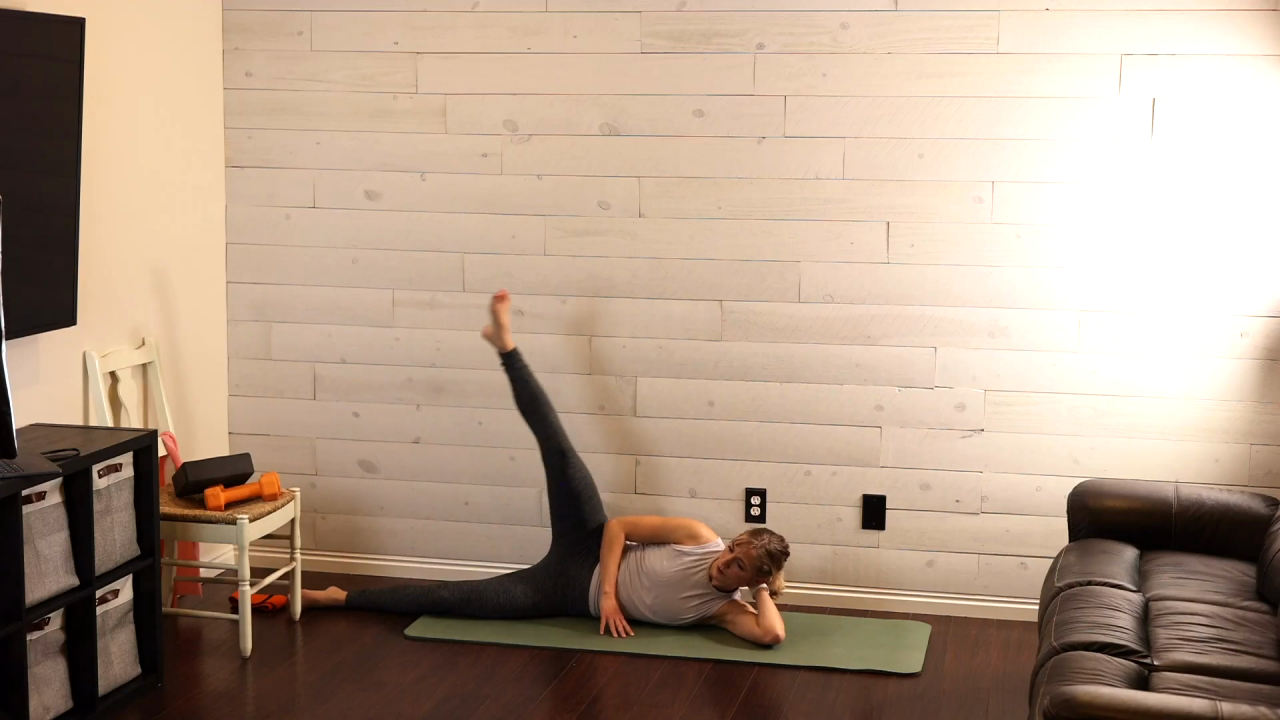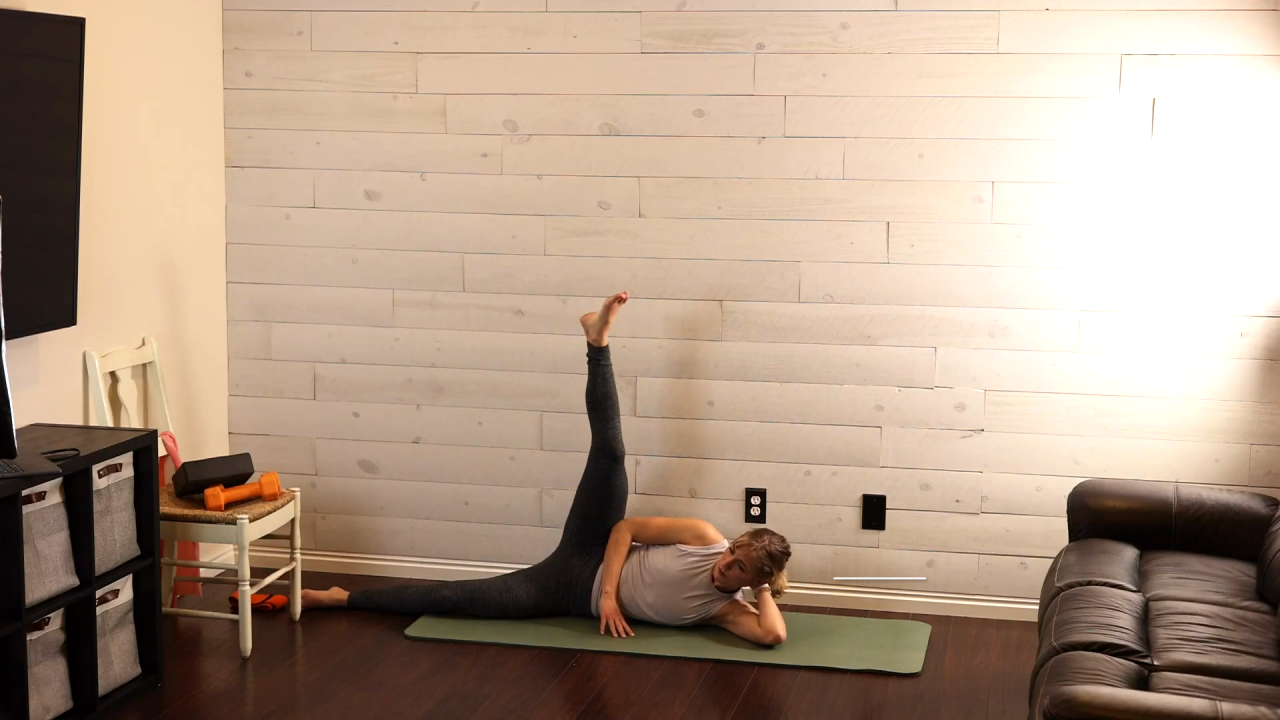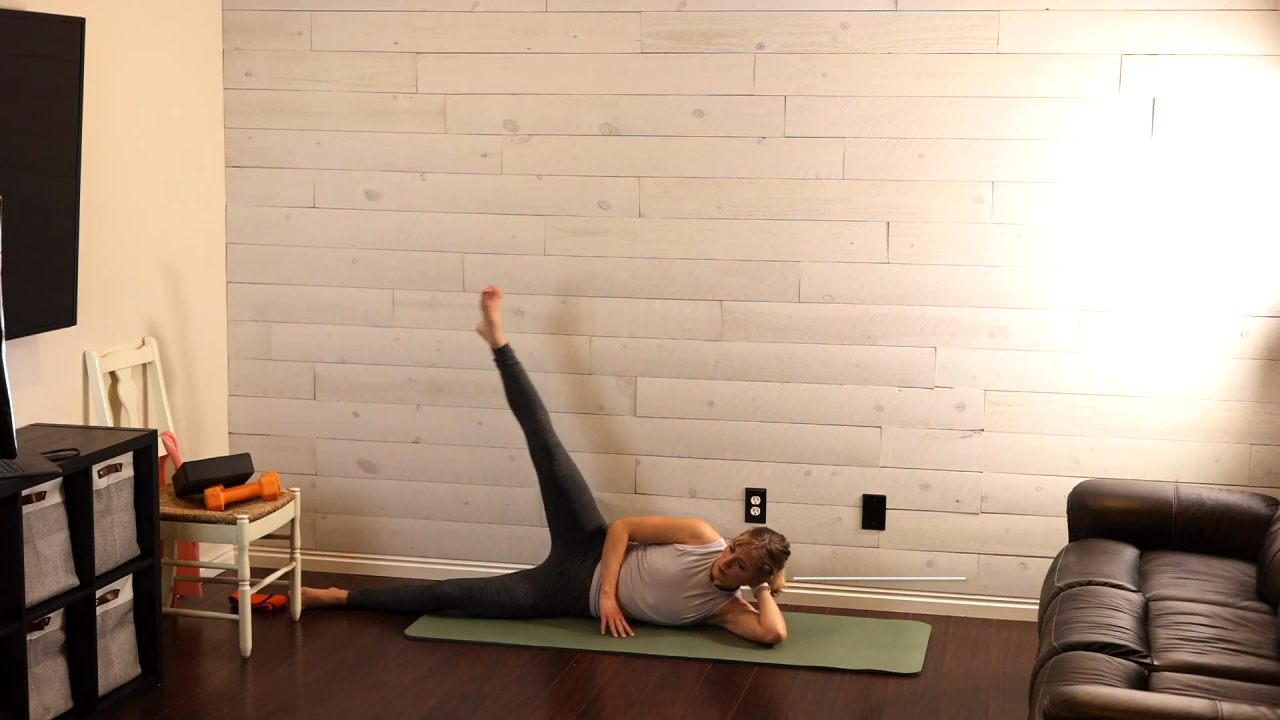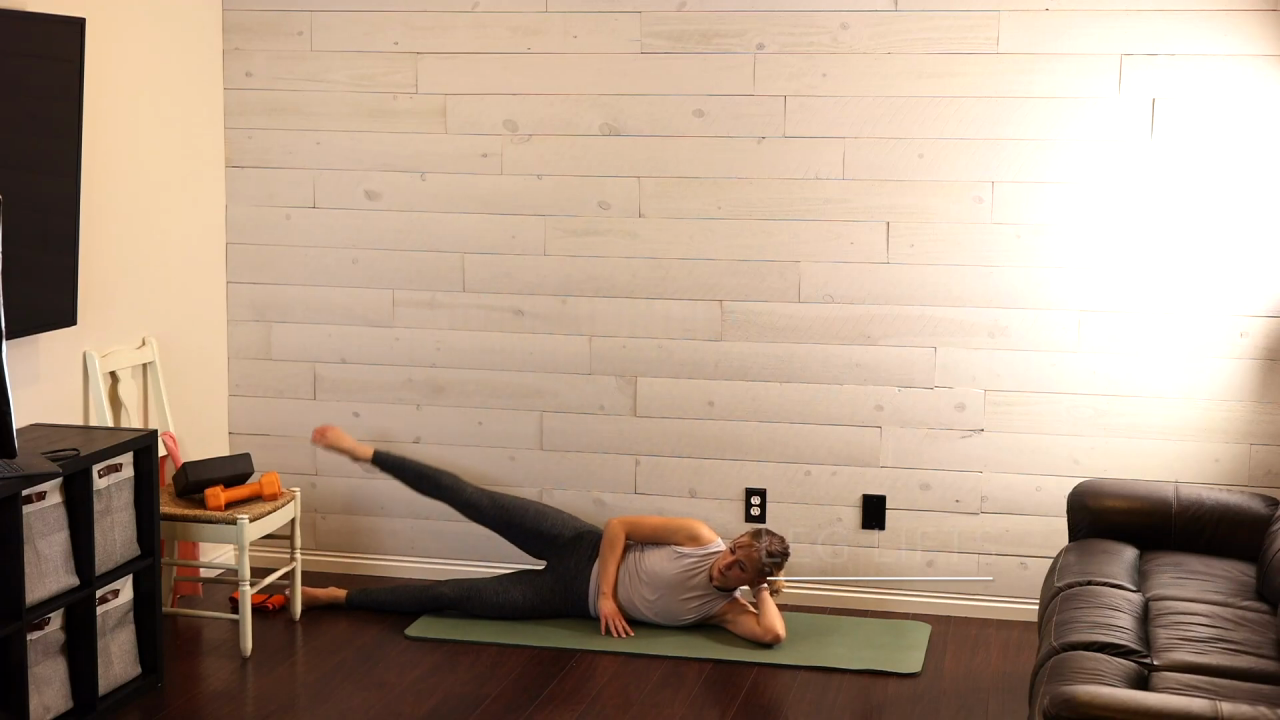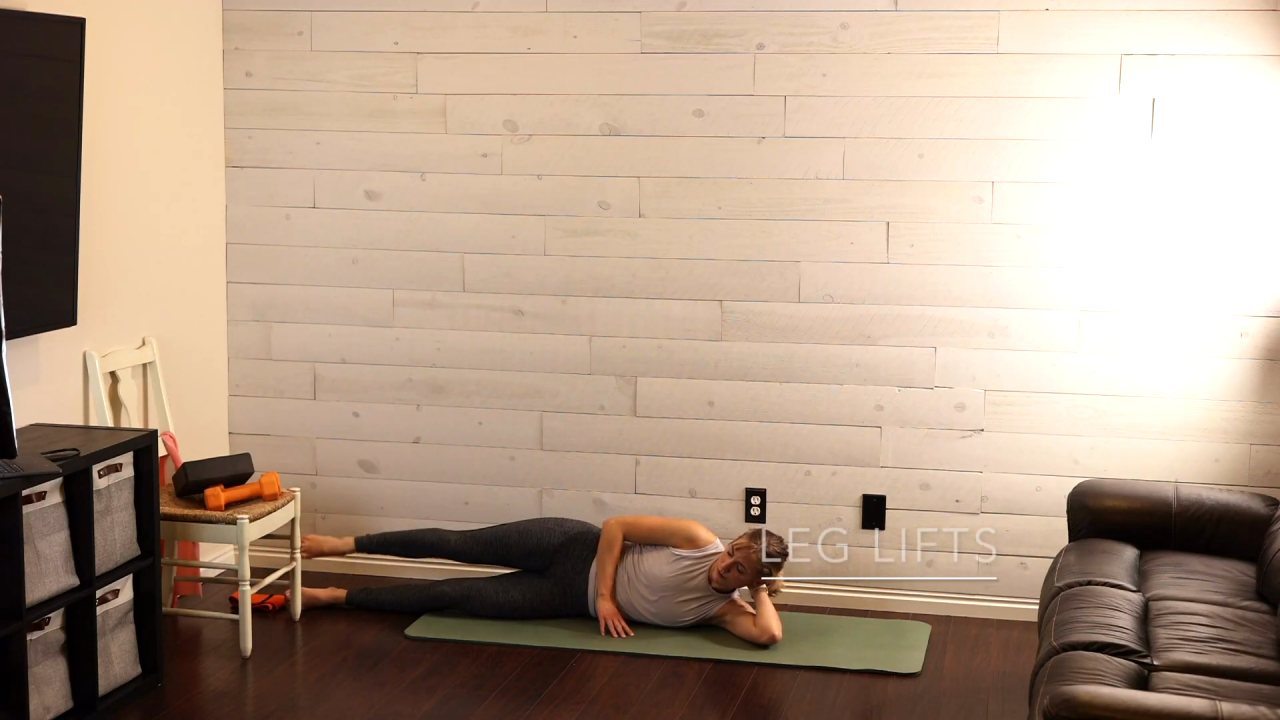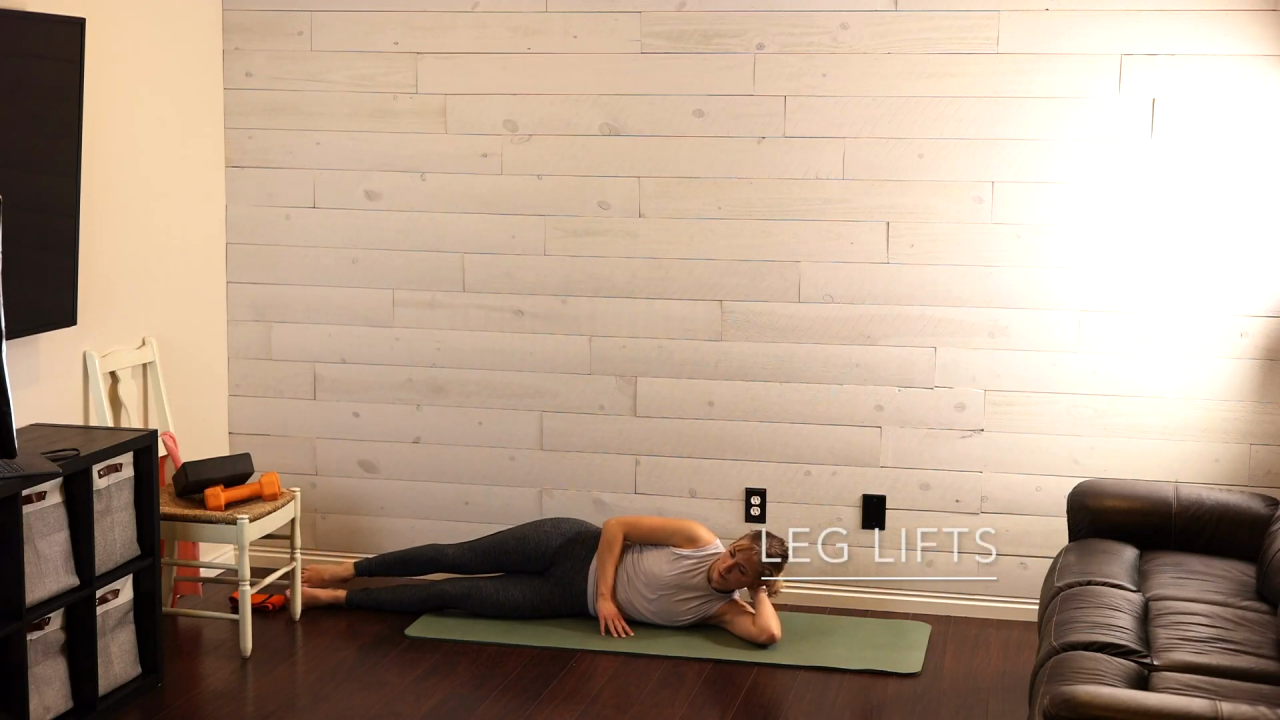
dt=0.3s
person 1, frame 1
left shoulder: (723, 607)
right shoulder: (698, 537)
left elbow: (771, 635)
right elbow: (619, 526)
left wrist: (762, 590)
right wrist: (609, 593)
left hip: (575, 598)
right hip: (587, 556)
left knee: (454, 599)
right knee: (558, 447)
left ankle: (341, 599)
right ankle: (505, 344)
person 1, frame 2
left shoulder: (725, 606)
right shoulder: (705, 537)
left elbow: (773, 635)
right elbow: (626, 527)
left wrist: (764, 591)
right wrist: (610, 592)
left hip: (579, 597)
right hip: (591, 556)
left knee: (457, 598)
right knee: (609, 449)
left ankle: (342, 599)
person 1, frame 3
left shoulder: (724, 607)
right shoulder: (703, 536)
left elbow: (772, 634)
right elbow: (621, 525)
left wrist: (764, 589)
right wrist: (609, 591)
left hip: (573, 597)
right hip: (589, 551)
left knee: (452, 597)
right knee: (543, 443)
left ankle: (340, 597)
right ankle: (498, 341)
person 1, frame 4
left shoulder: (727, 608)
right shoulder: (702, 538)
left elbow: (773, 632)
right elbow: (619, 526)
left wrist: (762, 587)
right wrist: (606, 593)
left hip: (574, 599)
right hip: (582, 552)
left knee: (452, 598)
right knee: (471, 500)
left ankle: (334, 596)
right ankle: (366, 452)
person 1, frame 5
left shoulder: (723, 609)
right shoulder: (698, 539)
left elbow: (769, 634)
right elbow: (615, 526)
left wrist: (762, 588)
right wrist: (606, 593)
left hip: (573, 599)
right hip: (575, 550)
left knee: (452, 594)
right knee: (457, 544)
left ankle: (336, 596)
right ankle: (347, 544)
person 1, frame 6
left shoulder: (723, 608)
right shoulder: (698, 539)
left elbow: (768, 632)
right elbow: (616, 525)
left wrist: (760, 588)
right wrist: (606, 593)
left hip: (572, 597)
right hip: (574, 548)
left knee: (453, 595)
right knee: (457, 558)
left ankle: (337, 596)
right ankle: (346, 570)
